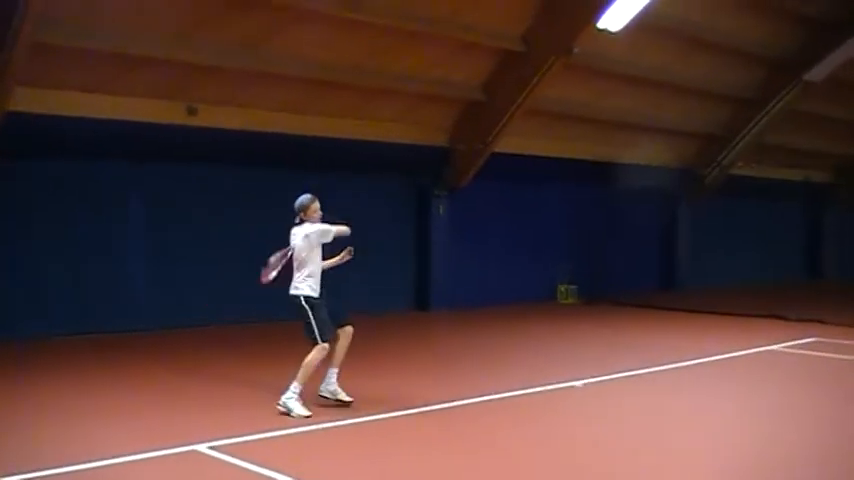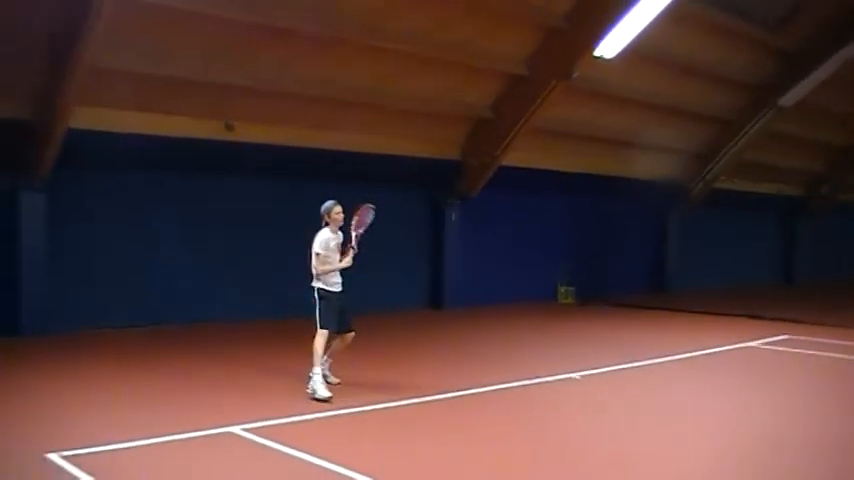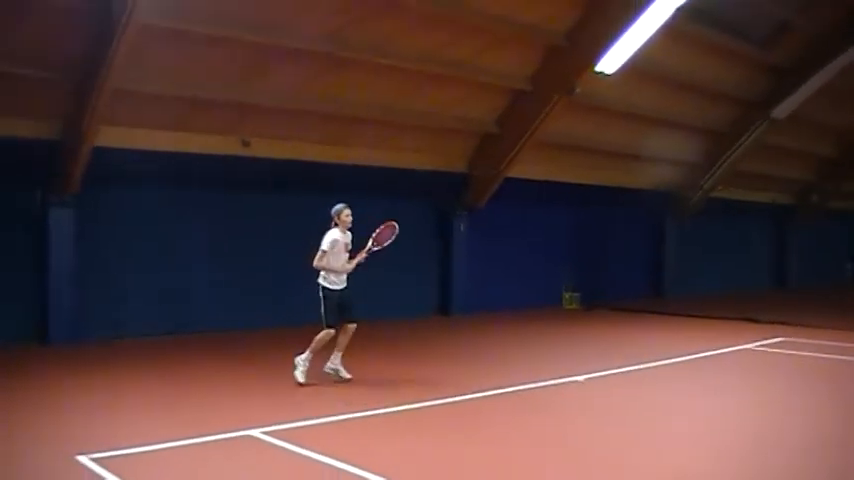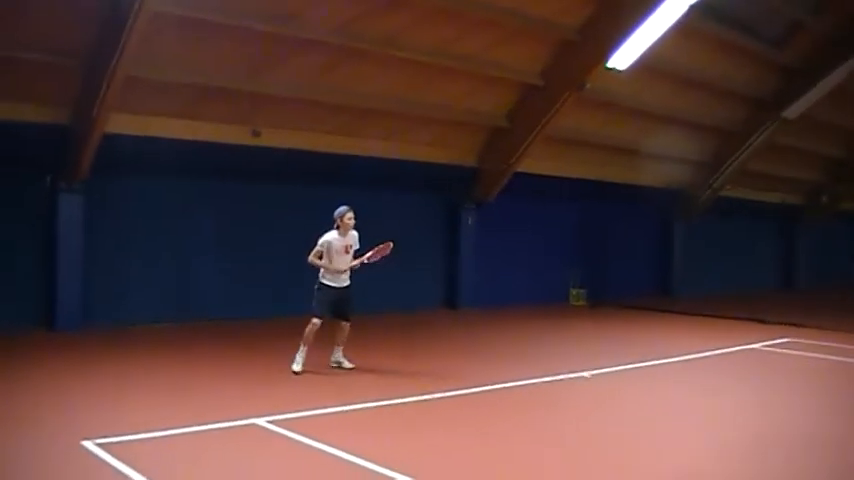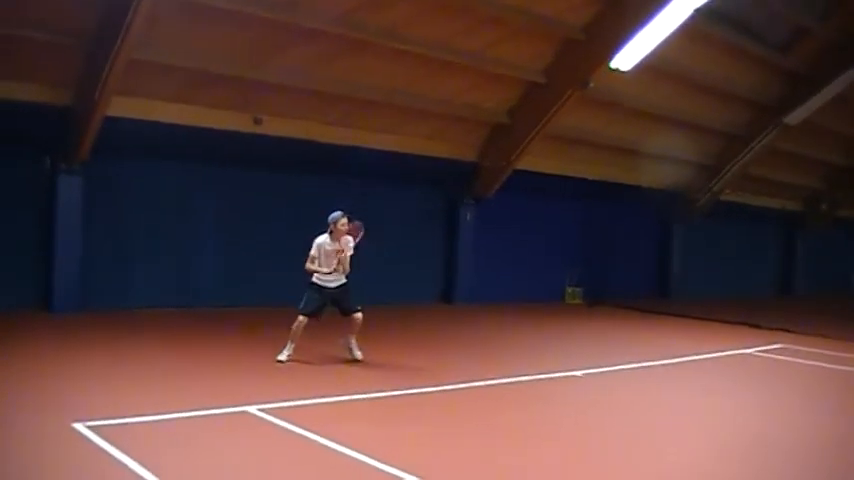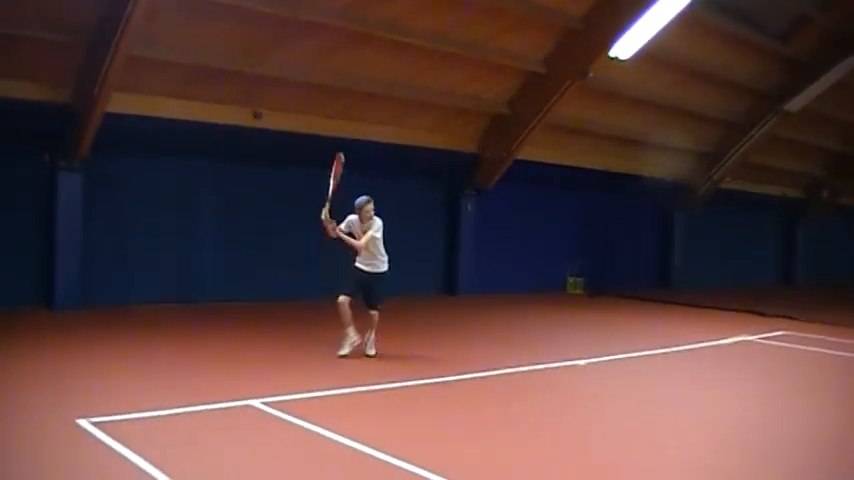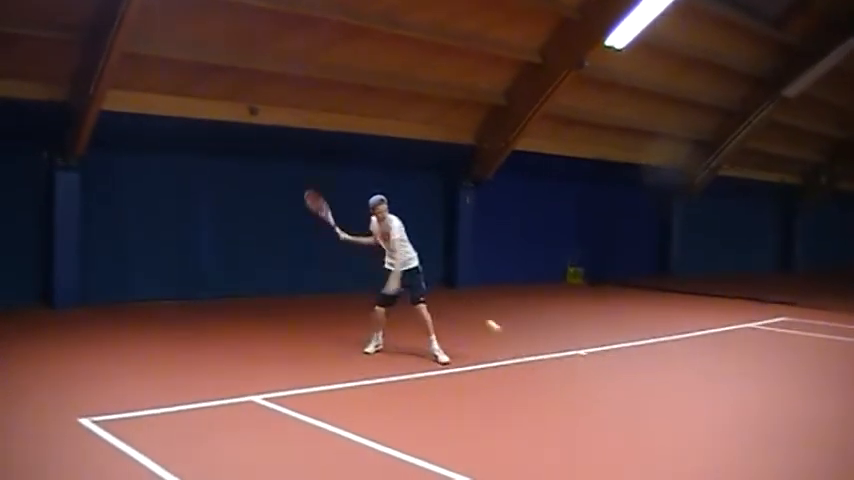
dt=0.3s
person 1, frame 1
left shoulder: (298, 233)
right shoulder: (314, 230)
right elbow: (346, 230)
left wrist: (338, 259)
right wrist: (333, 230)
left hip: (311, 296)
right hip: (305, 296)
left knee: (346, 330)
right knee: (322, 346)
left ankle: (330, 384)
right ankle: (290, 397)
person 1, frame 2
left shoulder: (338, 235)
right shoulder: (323, 236)
right elbow: (318, 270)
left wrist: (345, 258)
right wrist: (343, 263)
left hip: (336, 290)
right hip: (323, 290)
left knee: (347, 334)
right knee: (323, 332)
left ankle: (322, 367)
right ankle: (316, 381)
person 1, frame 3
left shoulder: (348, 236)
right shoulder: (331, 237)
right elbow: (317, 263)
left wrist: (356, 259)
right wrist: (340, 269)
left hip: (342, 288)
right hip: (328, 288)
left knee: (350, 326)
right knee: (330, 330)
left ankle: (334, 364)
right ankle: (303, 360)
person 1, frame 4
left shoulder: (354, 236)
right shoulder: (328, 238)
right elbow: (311, 259)
left wrist: (356, 263)
right wrist: (332, 268)
left hip: (344, 285)
right hip: (326, 285)
left knee: (345, 323)
right knee: (316, 322)
left ankle: (337, 357)
right ankle: (300, 357)
person 1, frame 5
left shoulder: (349, 241)
right shoulder: (320, 241)
left elbow: (346, 271)
right elbow: (308, 266)
left wrist: (342, 260)
right wrist: (323, 270)
left hip: (340, 286)
right hip: (319, 286)
left knee: (357, 316)
right knee: (301, 319)
left ankle: (351, 342)
right ankle: (288, 350)
person 1, frame 6
left shoulder: (377, 223)
right shoulder: (352, 220)
left elbow: (360, 246)
right elbow: (334, 234)
left wrist: (340, 234)
right wrist: (328, 223)
left hip: (378, 271)
right hip: (360, 268)
left knee: (373, 311)
right knee: (342, 301)
left ankle: (370, 340)
right ankle: (352, 337)
person 1, frame 7
left shoulder: (394, 222)
right shoulder: (373, 222)
left elbow: (396, 252)
right wrist: (348, 238)
left hip: (411, 268)
right hip: (392, 269)
left knee: (421, 307)
right knee: (379, 309)
left ankle: (435, 348)
right ankle: (377, 340)
